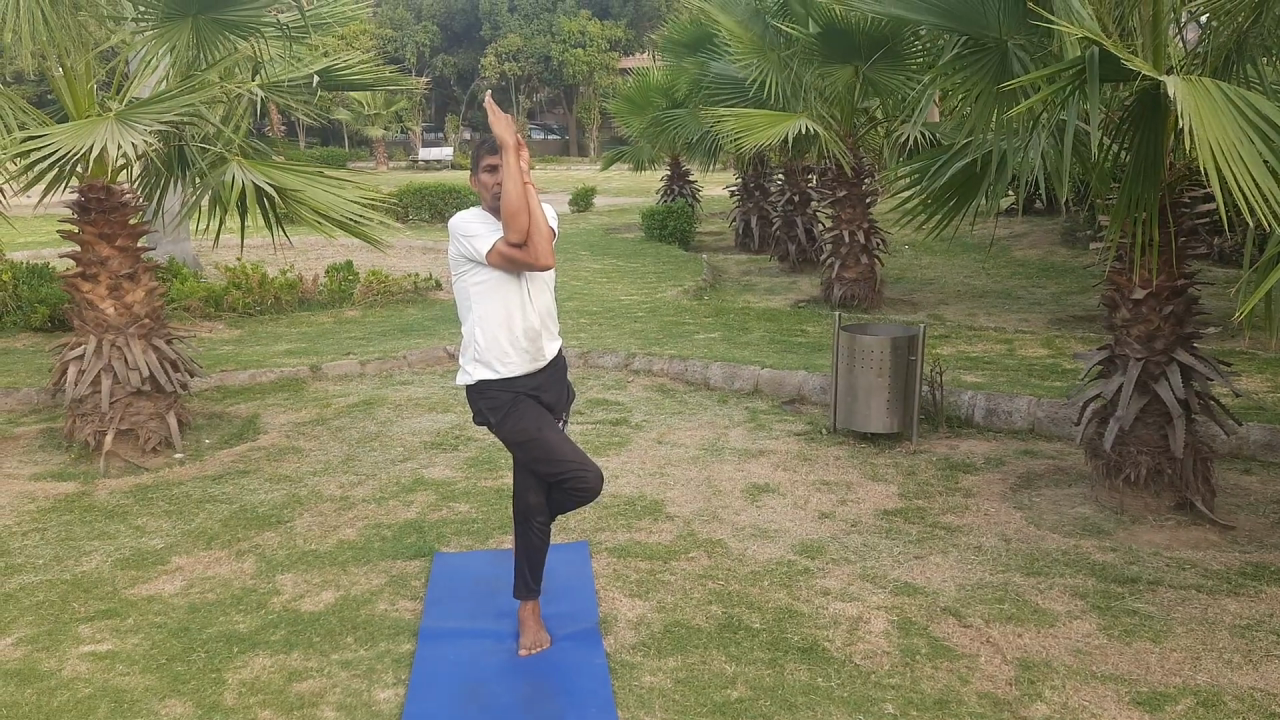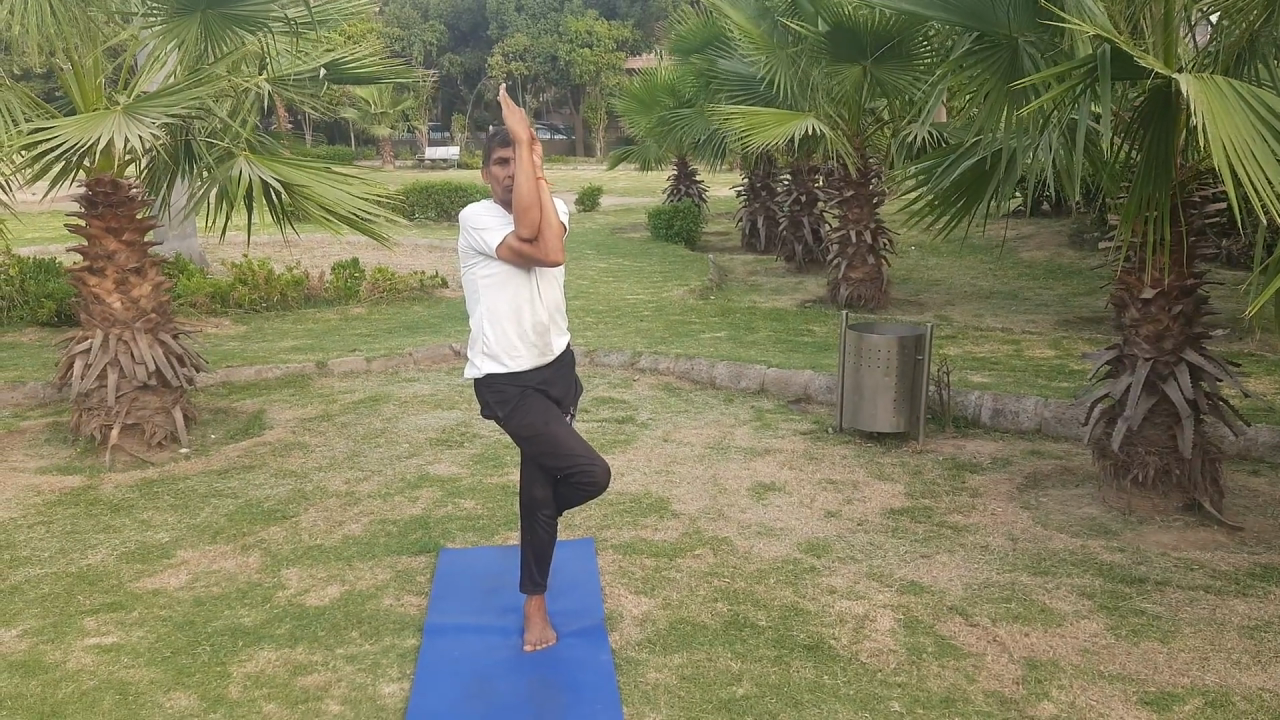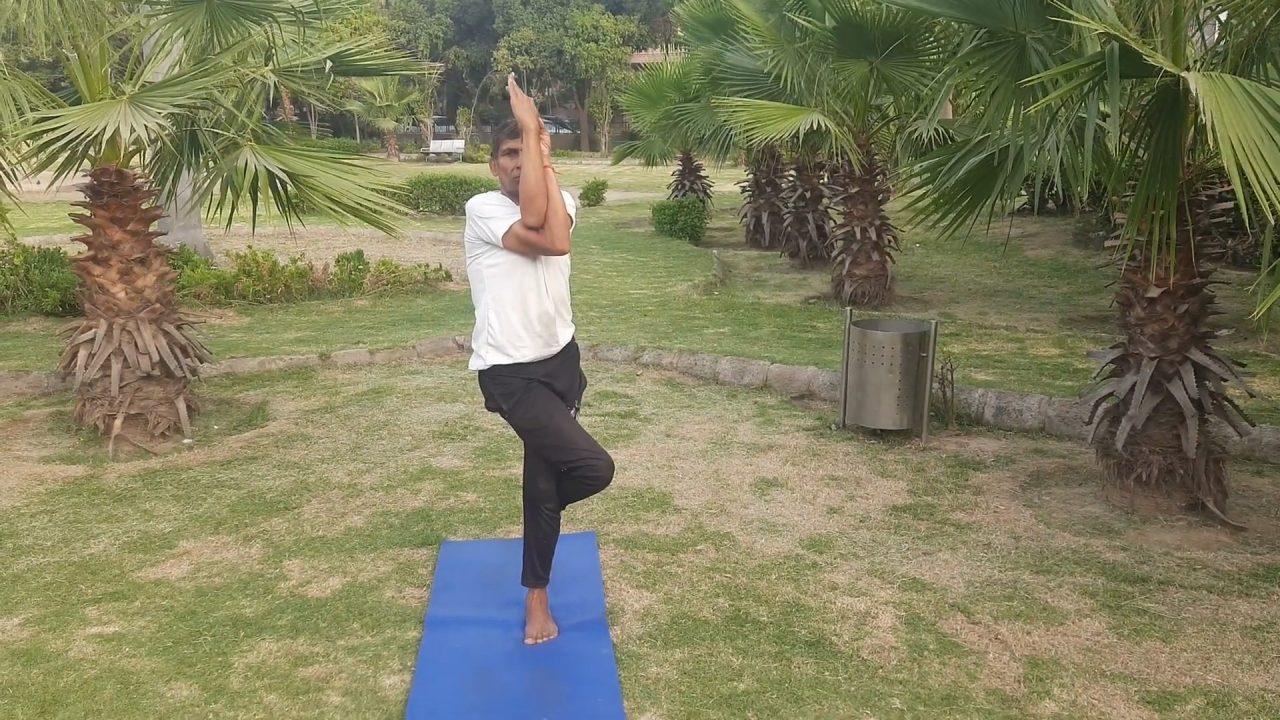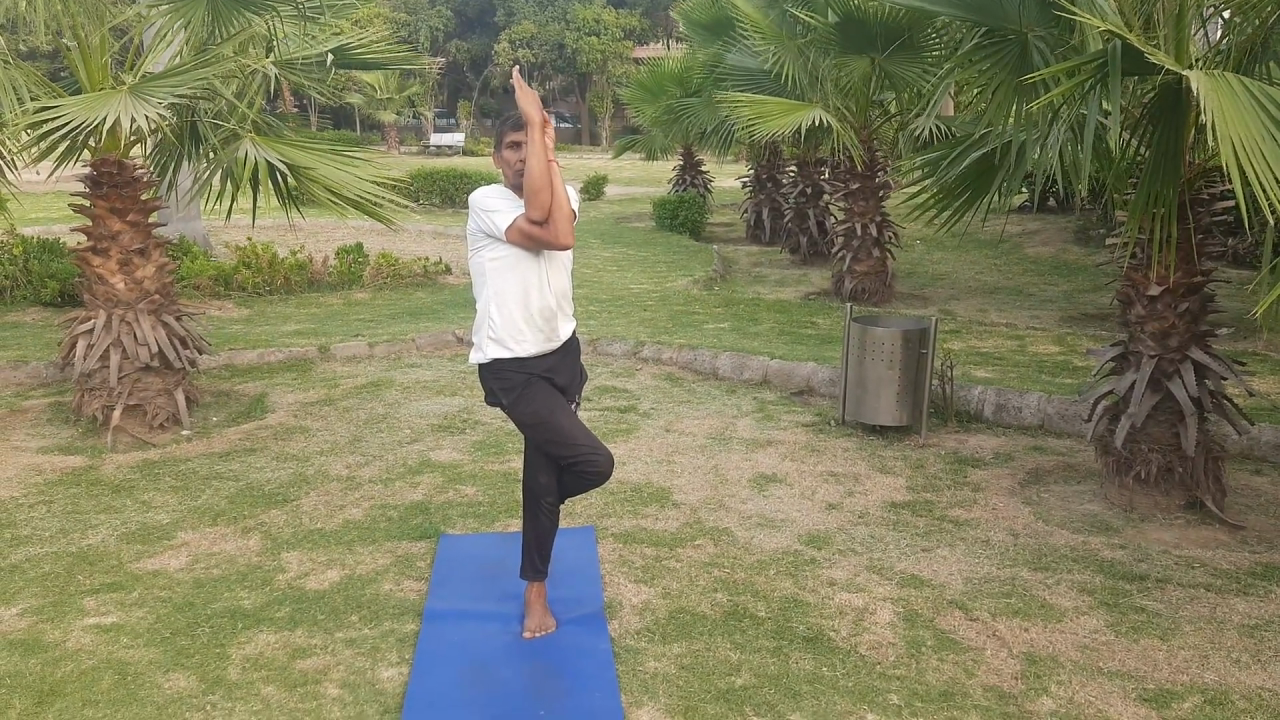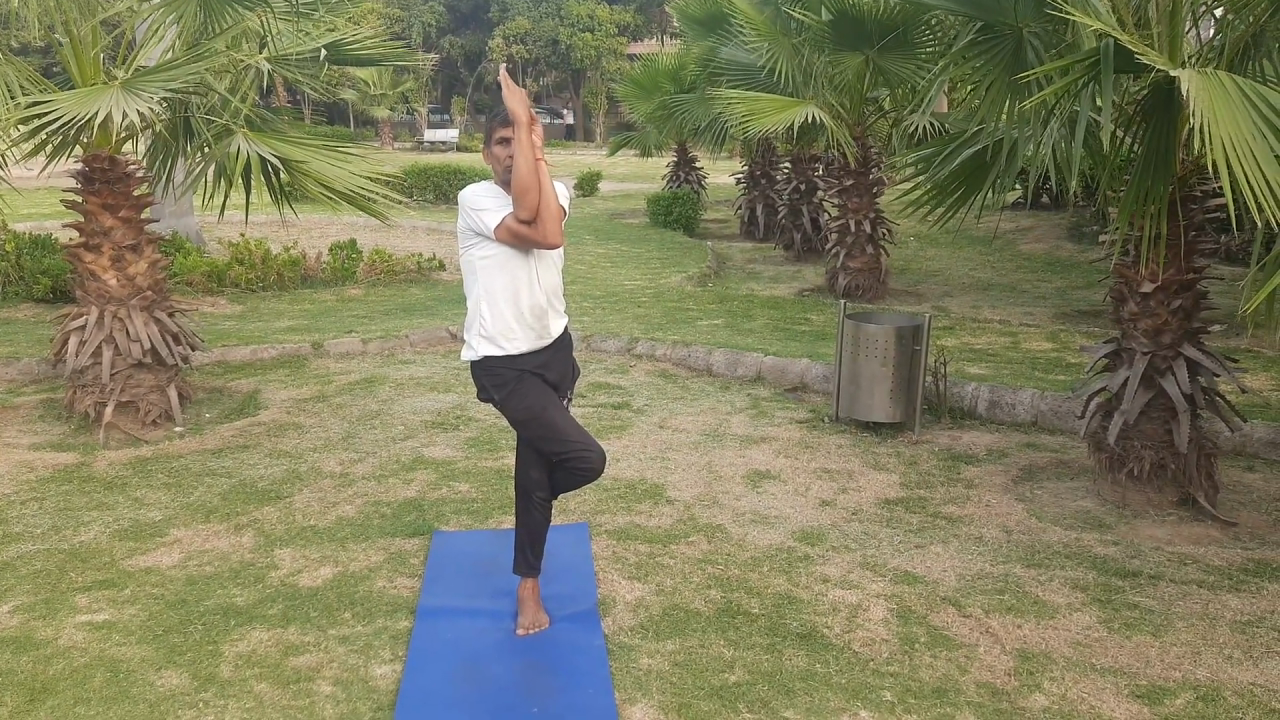
dt=1s
person 1, frame 1
left shoulder: (545, 212)
right shoulder: (465, 226)
left elbow: (542, 253)
right elbow: (516, 241)
left wrist: (525, 167)
right wrist: (505, 144)
left hip: (547, 372)
right hip: (498, 387)
left knee: (534, 494)
right knee: (584, 480)
left ankle: (528, 605)
right ankle: (530, 519)
person 1, frame 2
left shoulder: (554, 208)
right shoulder: (475, 219)
left elbow: (552, 250)
right elbow: (528, 238)
left wrist: (536, 163)
right wrist: (520, 139)
left hip: (555, 367)
right hip: (505, 380)
left knee: (541, 487)
right knee: (591, 474)
left ankle: (534, 603)
right ankle: (536, 511)
person 1, frame 3
left shoulder: (561, 201)
right shoulder: (481, 209)
left elbow: (559, 238)
right elbow: (535, 229)
left wrist: (543, 151)
right wrist: (527, 128)
left hip: (559, 359)
right hip: (510, 372)
left knee: (545, 479)
right knee: (595, 468)
left ankle: (536, 596)
right ankle: (539, 503)
person 1, frame 4
left shoulder: (565, 195)
right shoulder: (485, 202)
left elbow: (562, 233)
right elbow: (539, 222)
left wrist: (548, 143)
right wrist: (532, 122)
left hip: (560, 353)
right hip: (510, 366)
left knee: (544, 474)
right knee: (594, 463)
left ankle: (535, 590)
right ankle: (539, 514)
person 1, frame 5
left shoulder: (556, 191)
right shoulder: (474, 199)
left elbow: (549, 232)
right elbow: (525, 218)
left wrist: (537, 145)
right wrist: (520, 121)
left hip: (553, 349)
right hip: (502, 362)
left knee: (536, 468)
right knee: (586, 459)
left ankle: (528, 585)
